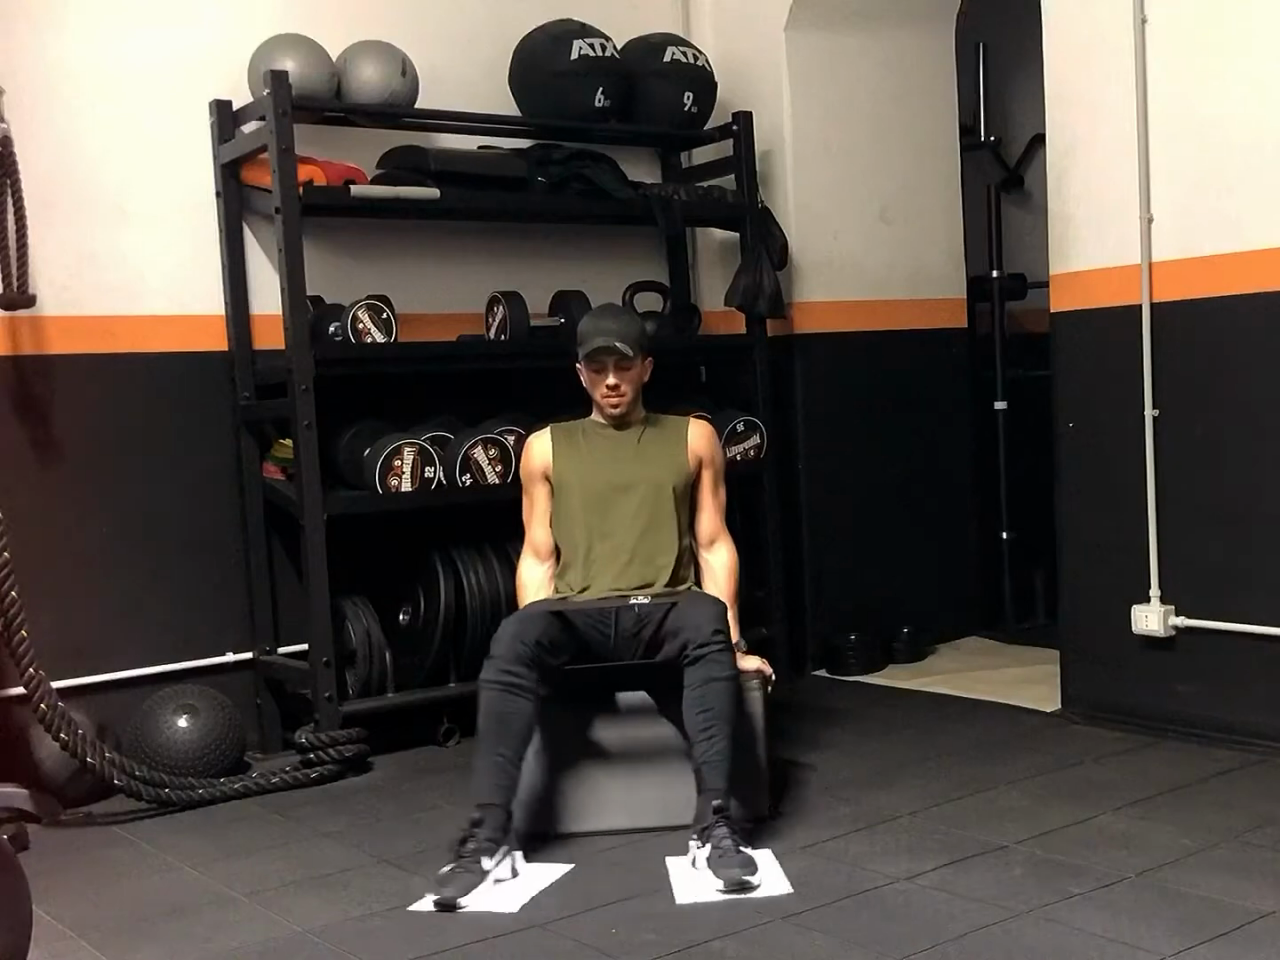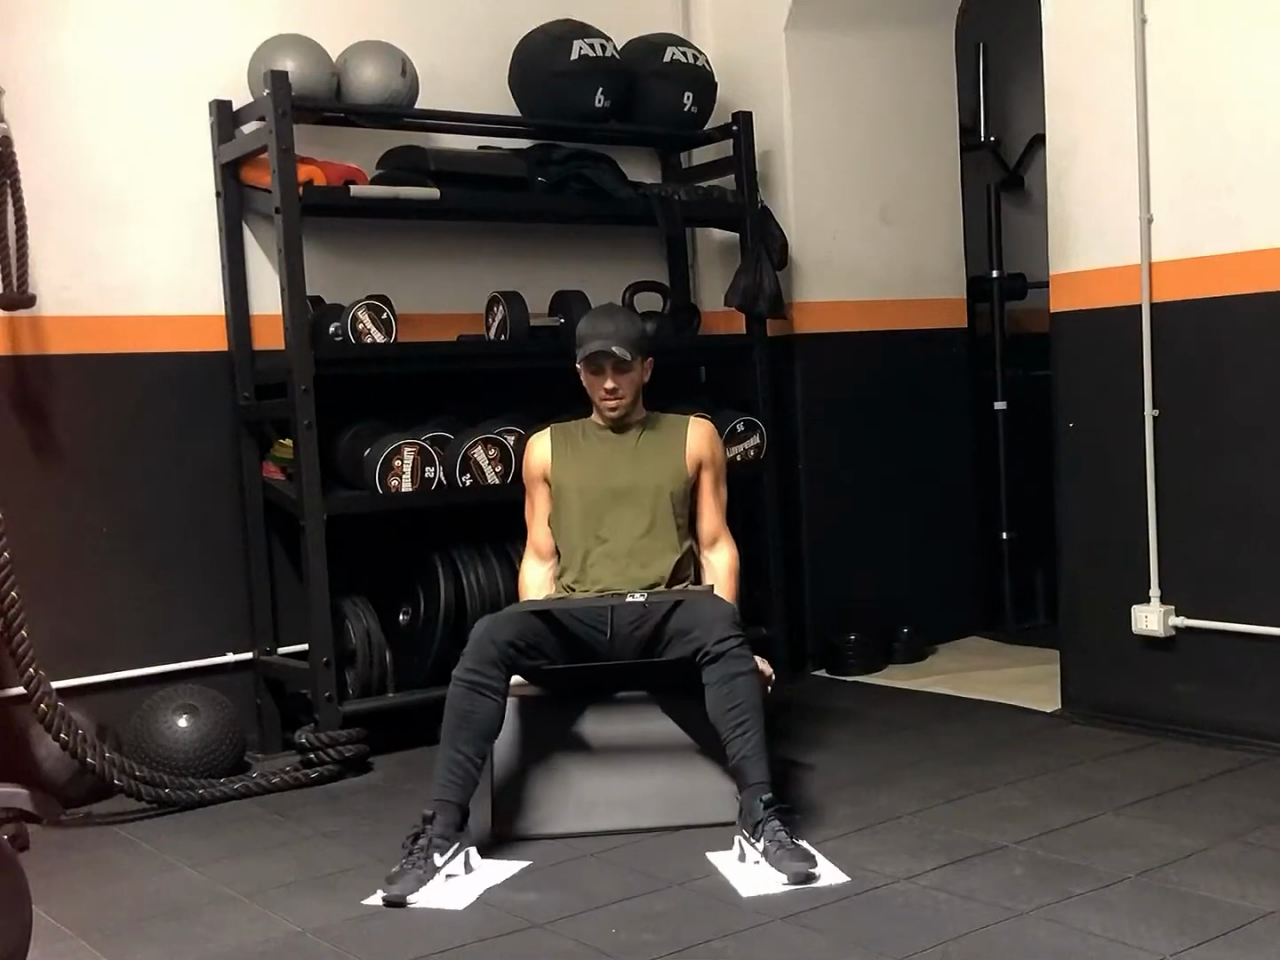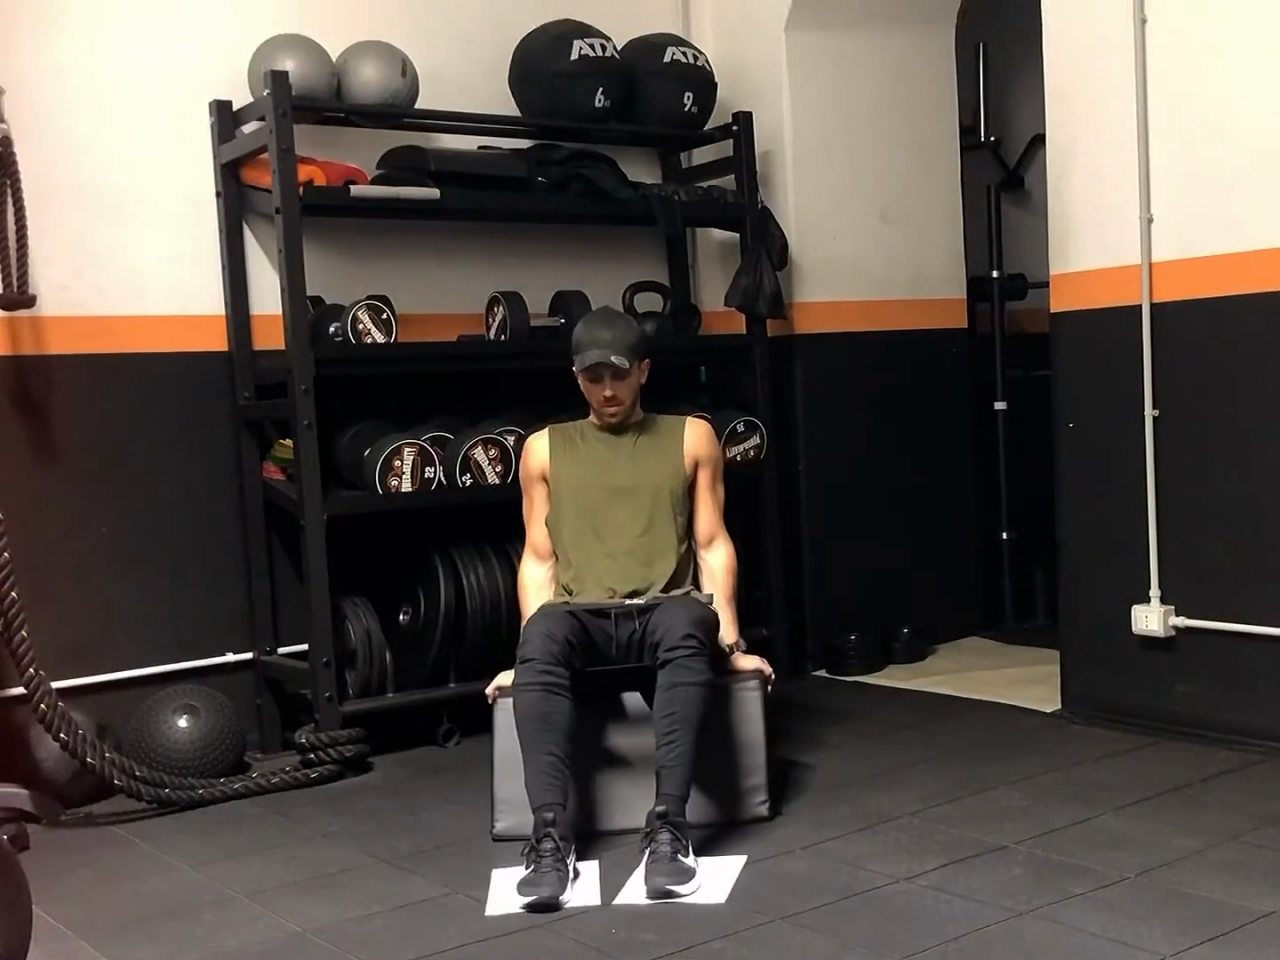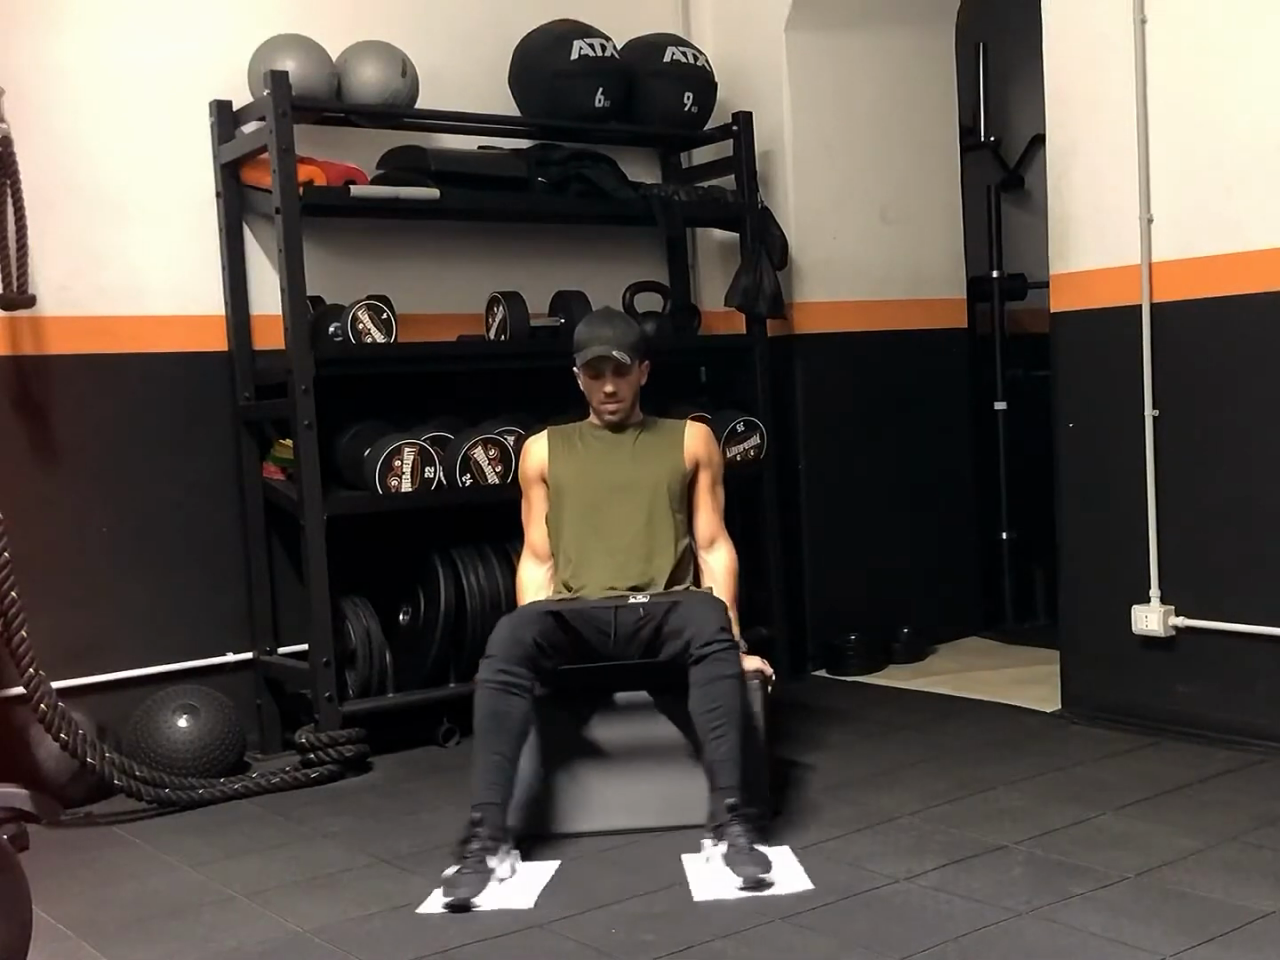
dt=0.7s
person 1, frame 1
left shoulder: (693, 437)
right shoulder: (545, 447)
left elbow: (713, 545)
right elbow: (537, 556)
left wrist: (731, 639)
right wrist: (528, 649)
left hip: (664, 610)
right hip: (580, 615)
left knee: (701, 621)
right knee: (513, 636)
left ankle: (713, 821)
right ankle: (488, 834)
person 1, frame 2
left shoulder: (694, 436)
right shoulder: (546, 448)
left elbow: (715, 545)
right elbow: (540, 558)
left wrist: (733, 637)
right wrist: (528, 646)
left hip: (665, 610)
right hip: (579, 615)
left knee: (715, 618)
right knee: (488, 638)
left ankle: (760, 812)
right ankle: (440, 830)
person 1, frame 3
left shoulder: (692, 437)
right shoulder: (544, 448)
left elbow: (712, 546)
right elbow: (538, 559)
left wrist: (731, 641)
right wrist: (529, 652)
left hip: (665, 611)
right hip: (582, 618)
left knee: (689, 628)
right knee: (543, 638)
left ankle: (667, 826)
right ankle: (551, 834)
person 1, frame 4
left shoulder: (691, 439)
right shoulder: (543, 450)
left elbow: (712, 547)
right elbow: (537, 560)
left wrist: (729, 641)
right wrist: (529, 652)
left hip: (663, 611)
right hip: (579, 618)
left knee: (709, 622)
right knee: (508, 637)
left ankle: (731, 819)
right ankle: (485, 834)
